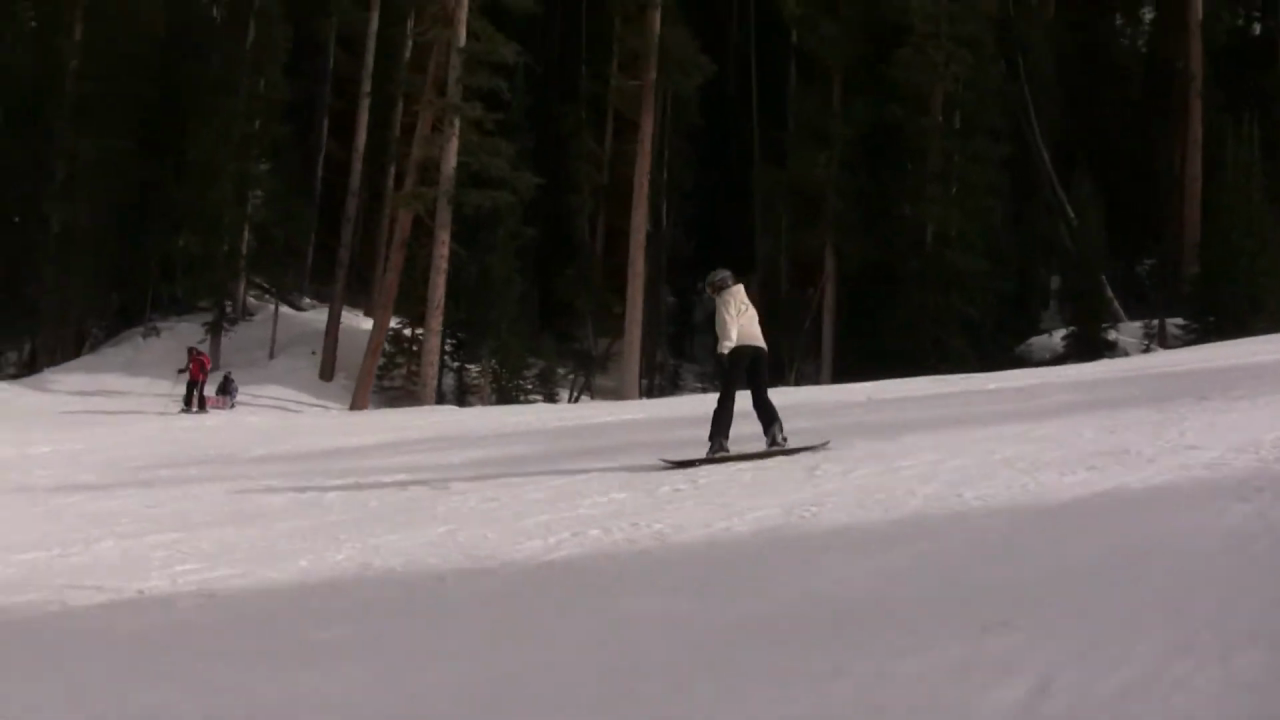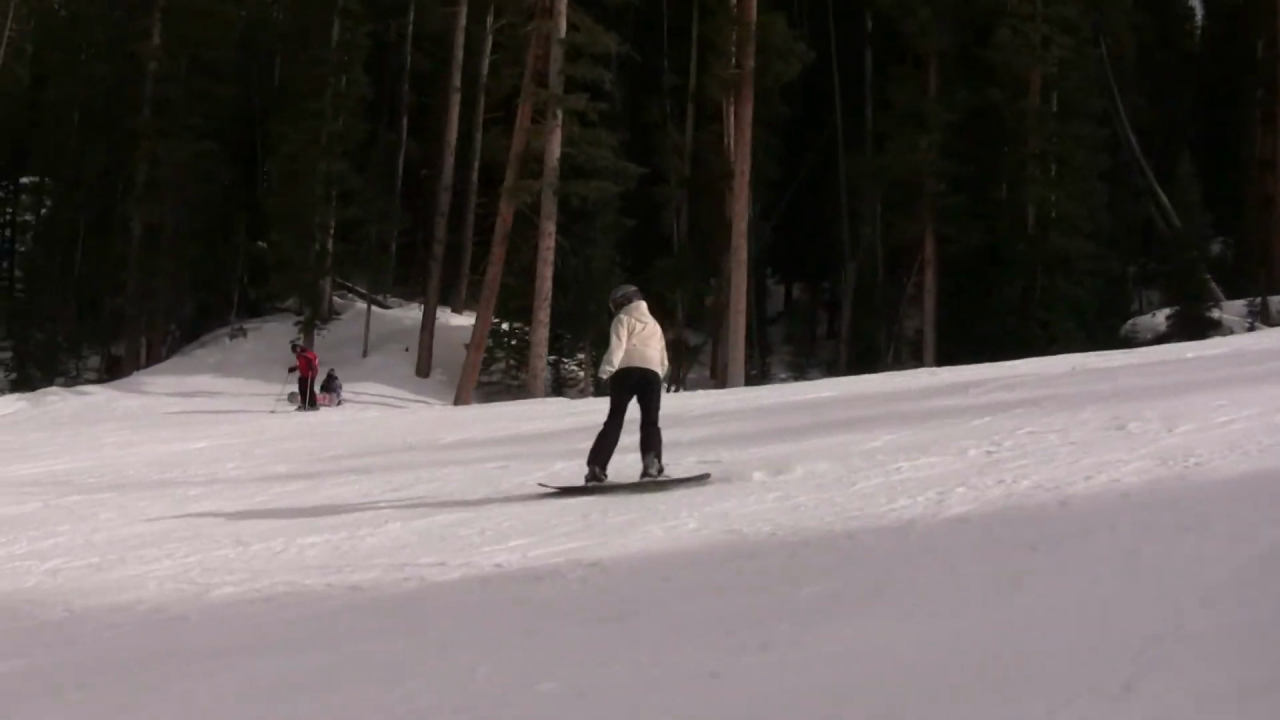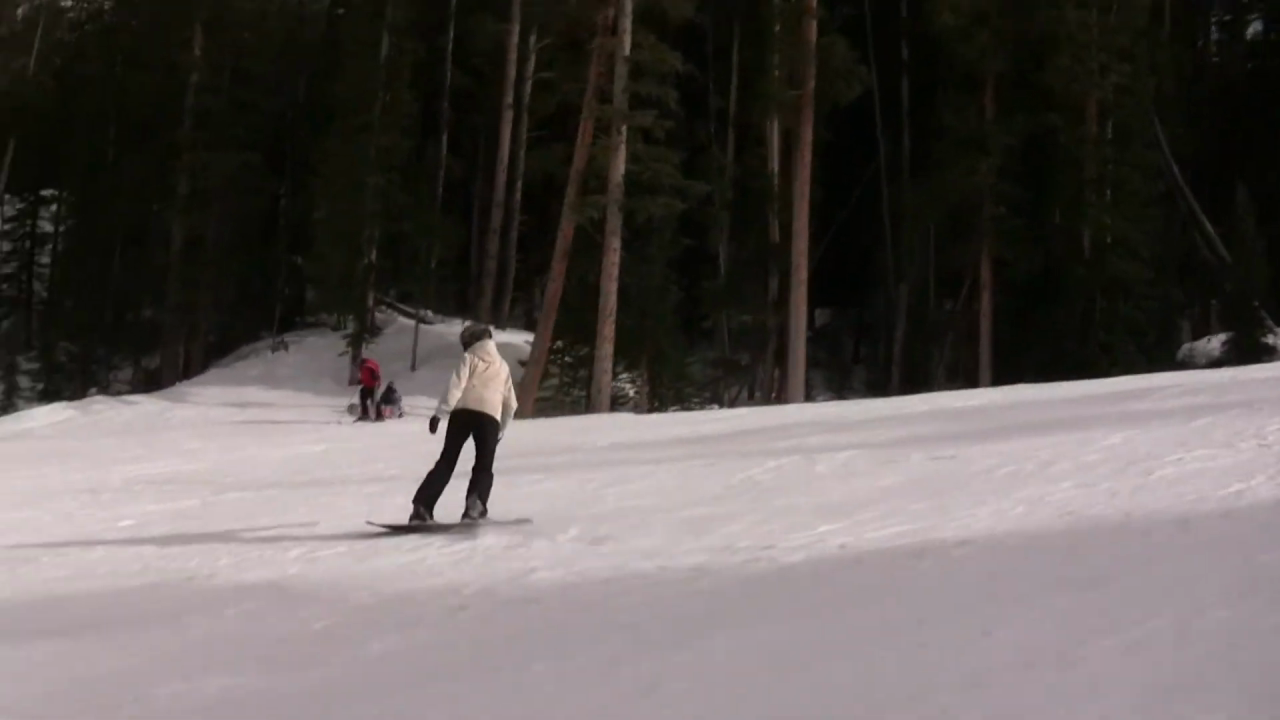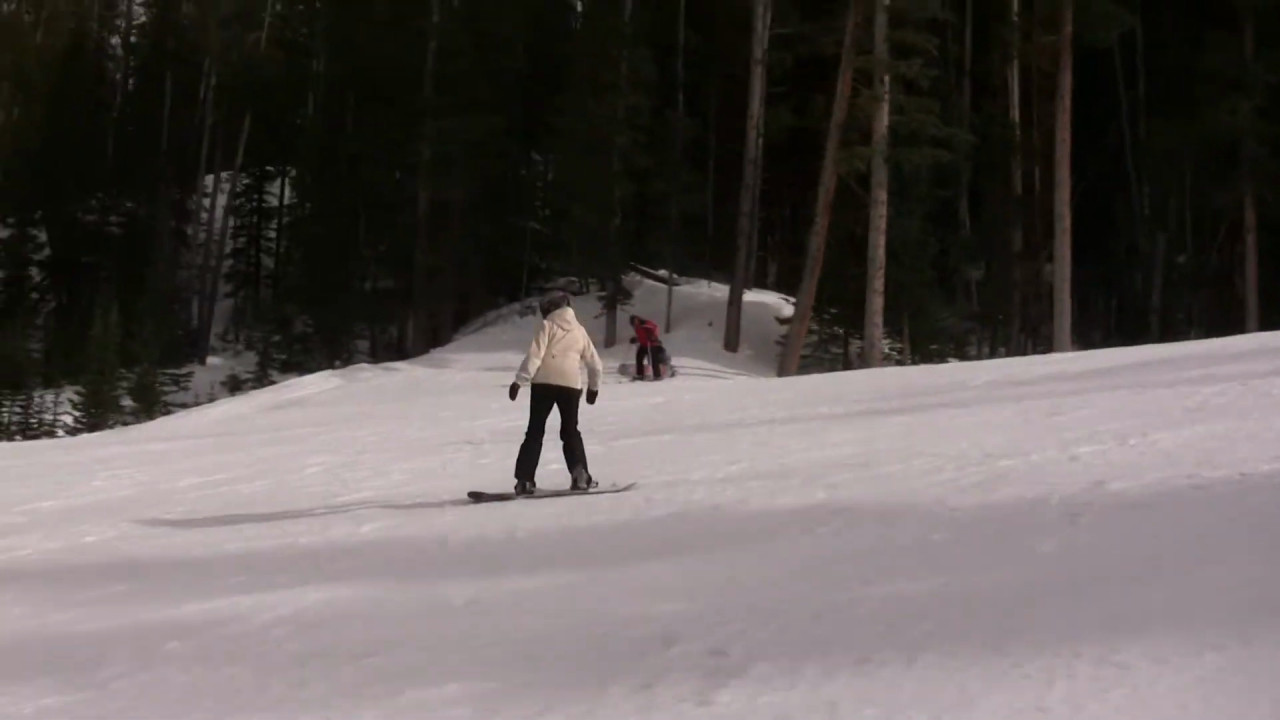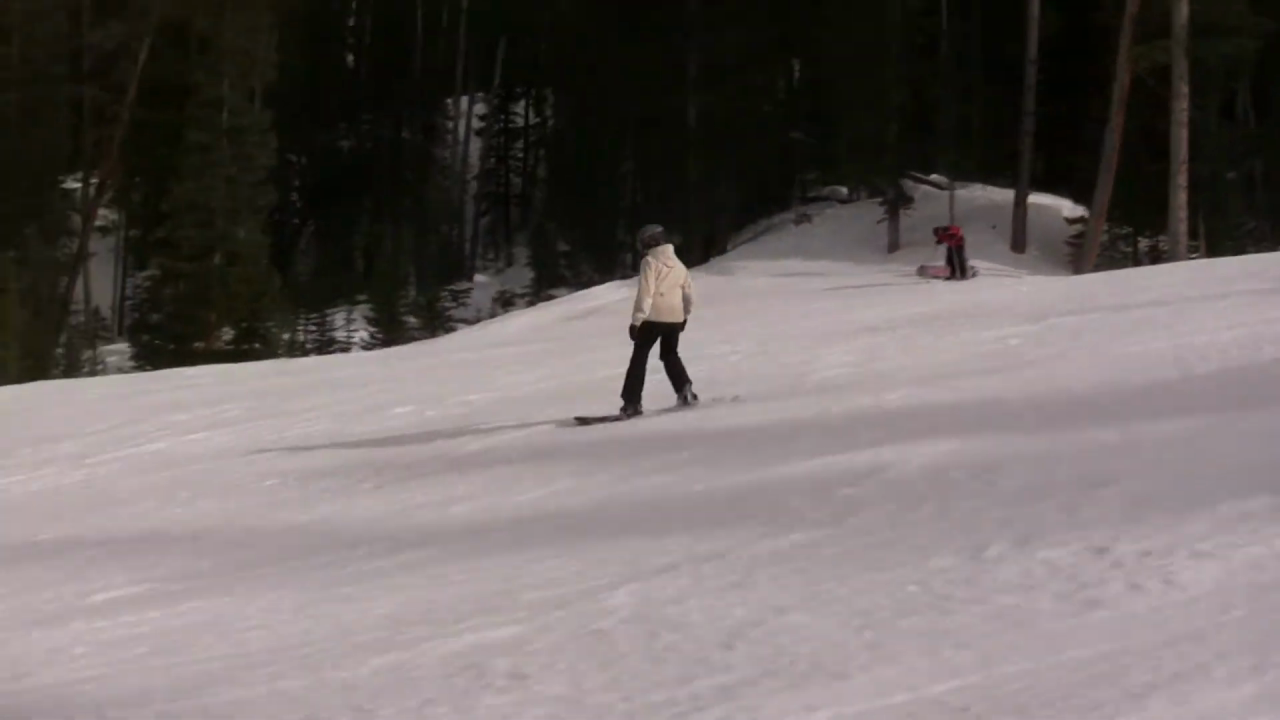
dt=0.5s
person 1, frame 1
left shoulder: (726, 300)
right shoulder: (746, 303)
left elbow: (729, 326)
left wrist: (723, 350)
right wrist: (726, 351)
left hip: (737, 350)
right hip: (759, 349)
left knee: (726, 398)
right knee: (760, 397)
left ankle: (719, 442)
right ankle: (775, 433)
person 1, frame 2
left shoulder: (623, 319)
right shoulder: (655, 324)
left elbow: (616, 348)
right elbow: (664, 362)
left wrist: (603, 373)
right wrist: (655, 385)
left hip: (626, 371)
right hip: (652, 373)
left knee: (613, 422)
right knee: (650, 423)
left ankle: (596, 468)
right ankle: (651, 464)
person 1, frame 3
left shoulder: (469, 357)
right shoulder: (502, 365)
left elbow: (455, 387)
right elbow: (510, 404)
left wrist: (439, 413)
right wrist: (501, 430)
left hip: (463, 412)
right hip: (489, 417)
left knee: (446, 462)
right knee: (483, 468)
left ankle: (421, 508)
right ankle: (475, 506)
person 1, frame 4
left shoulder: (547, 325)
right shoulder: (579, 330)
left elbow: (534, 356)
right elbow: (596, 364)
left wrist: (519, 380)
right wrist: (593, 386)
left hip: (544, 383)
right hip: (570, 385)
left knee: (535, 432)
right knee: (570, 432)
left ankle: (525, 481)
right ankle: (580, 476)
person 1, frame 5
left shoulder: (650, 262)
right shoulder: (678, 264)
left elbow: (645, 294)
right elbow: (688, 295)
left wrist: (636, 320)
right wrist: (684, 315)
left hip: (652, 318)
right hip: (674, 318)
left knee: (639, 359)
right knee: (670, 355)
left ankle: (632, 403)
right ankle: (686, 392)
